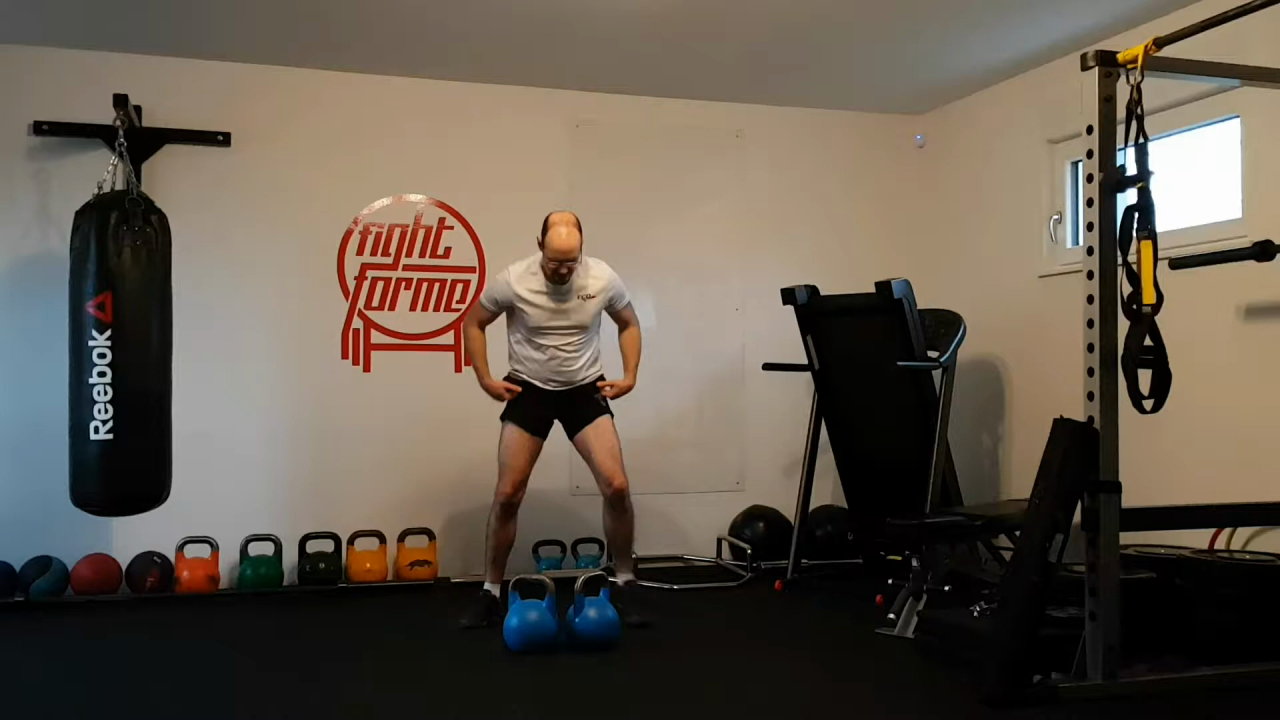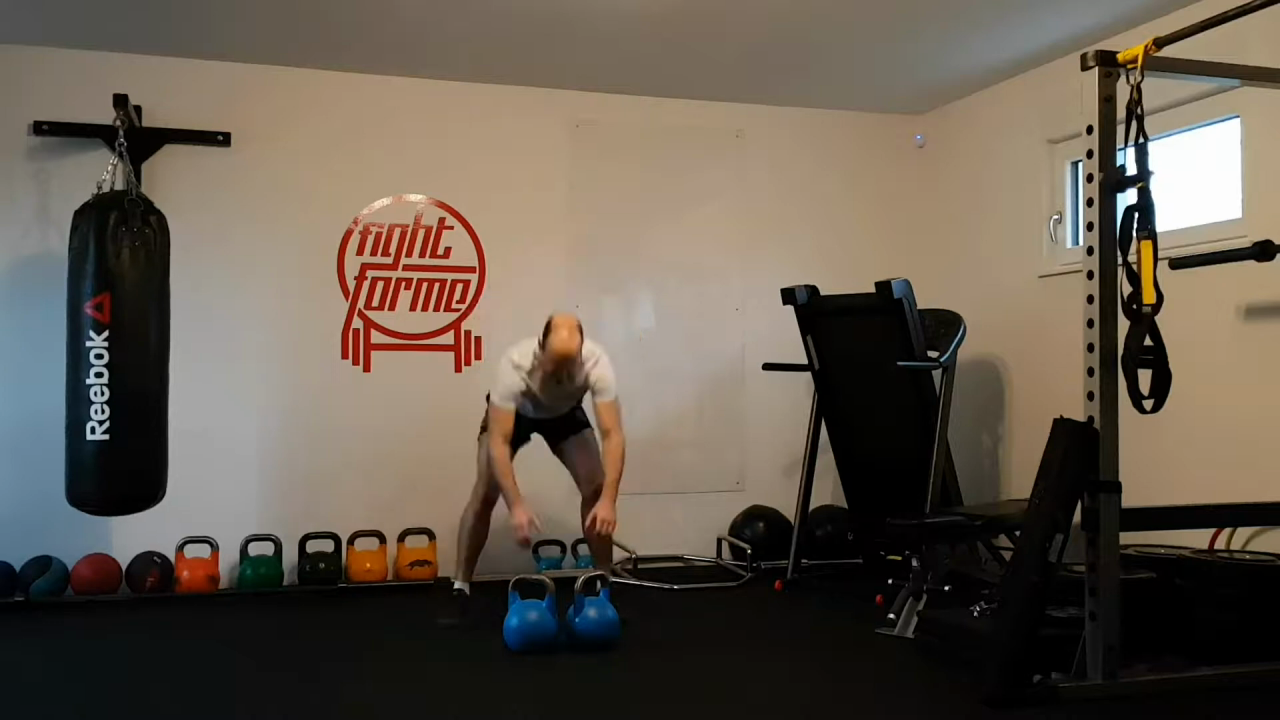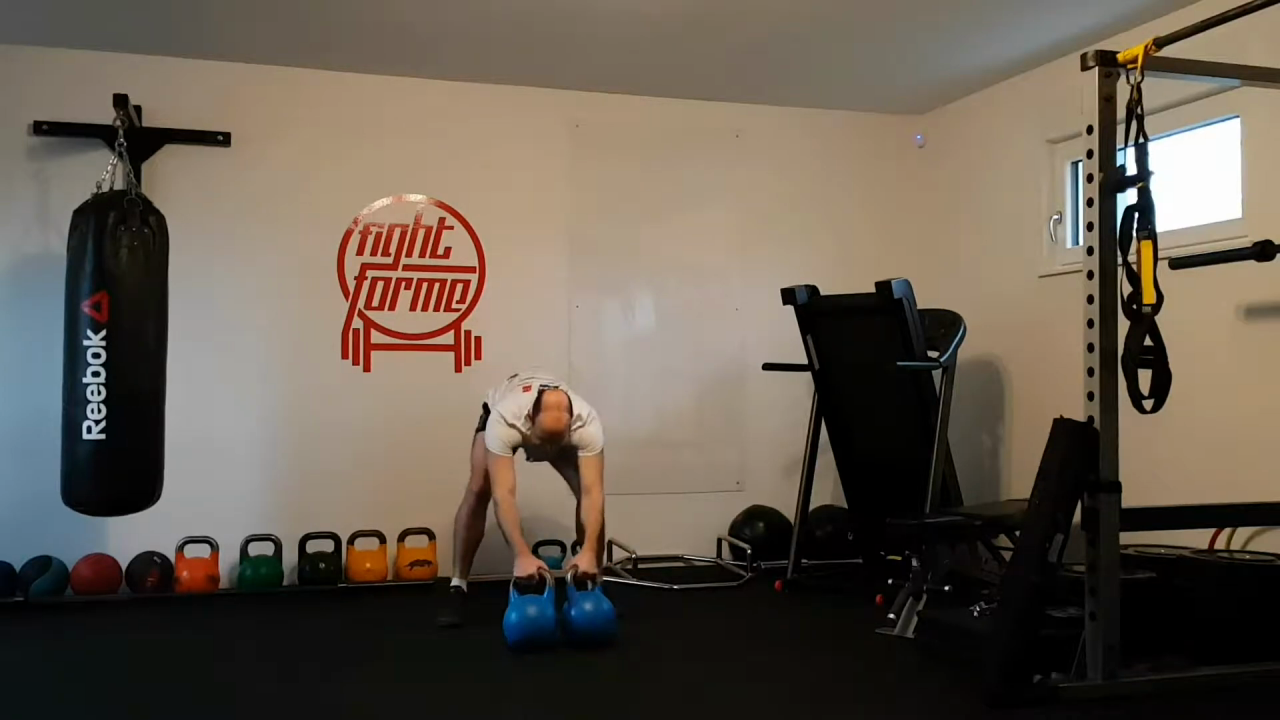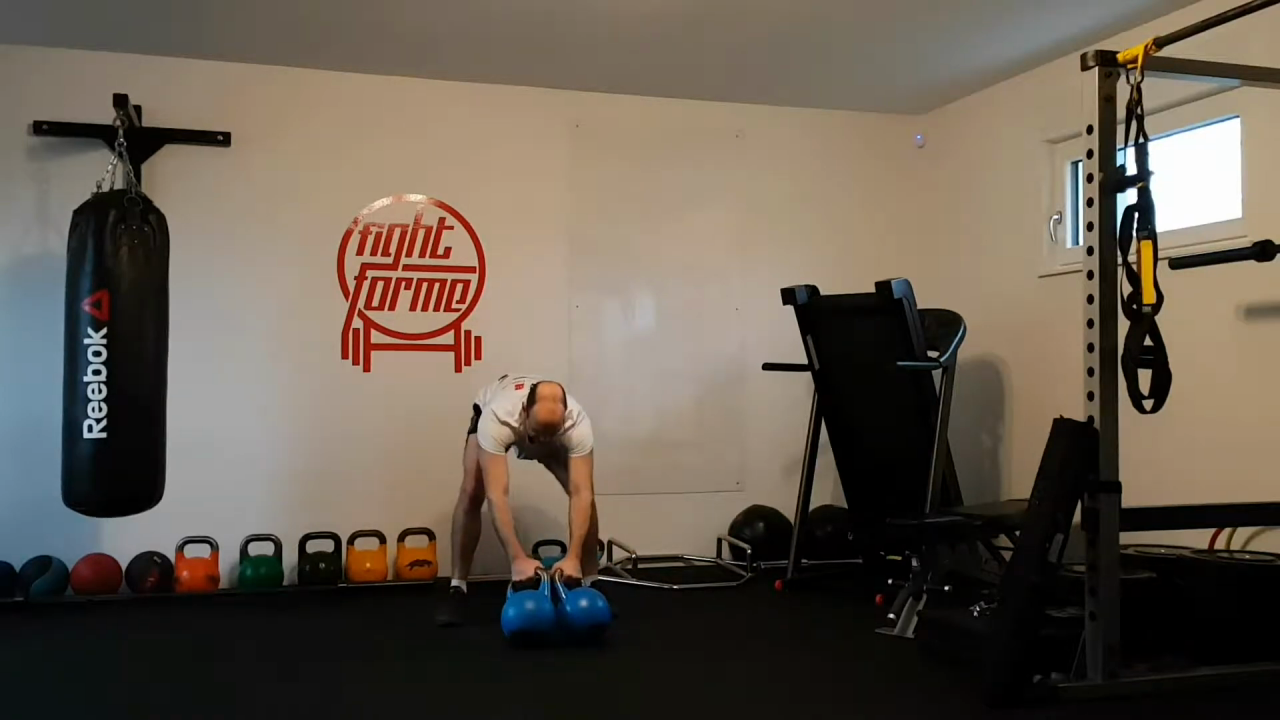
dt=0.4s
person 1, frame 1
left shoulder: (604, 278)
right shoulder: (512, 280)
left elbow: (629, 325)
right elbow: (472, 324)
left wrist: (630, 376)
right wrist: (486, 381)
left hip: (584, 391)
right hip: (528, 392)
left knee: (616, 486)
right knee: (507, 494)
left ankle: (623, 584)
right ankle: (491, 593)
person 1, frame 2
left shoulder: (596, 364)
right shoulder: (514, 366)
left elbow: (612, 435)
right elbow: (498, 442)
left wrist: (608, 499)
right wrist: (516, 506)
left hip: (565, 414)
right hip: (513, 412)
left knee: (595, 490)
right knee: (485, 494)
right ankle: (460, 589)
person 1, frame 3
left shoulder: (587, 423)
right shoulder: (504, 421)
left elbow: (592, 492)
right elbow: (502, 494)
left wrist: (589, 551)
right wrist: (521, 554)
right hip: (499, 408)
left knee: (585, 490)
right knee: (478, 490)
right ankle: (457, 589)
person 1, frame 4
left shoulder: (577, 423)
right shoulder: (495, 419)
left elbow: (581, 494)
right elbow: (496, 495)
left wrist: (573, 556)
right wrist: (518, 558)
left knee: (583, 493)
right knee: (472, 492)
left ankle: (591, 585)
right ankle: (457, 589)
